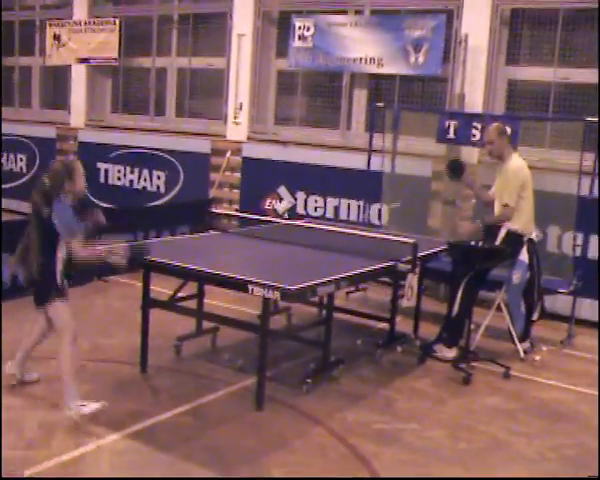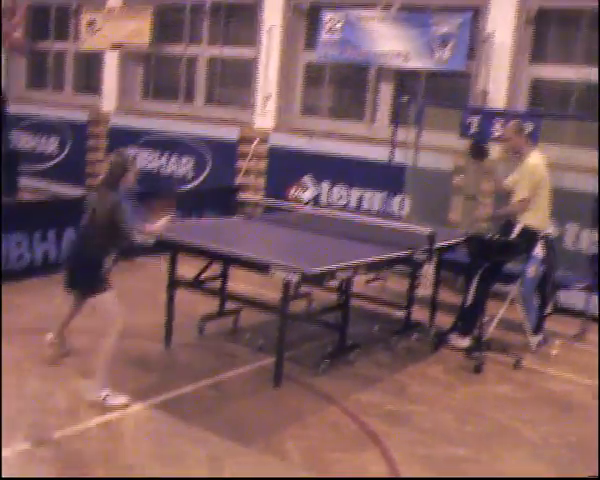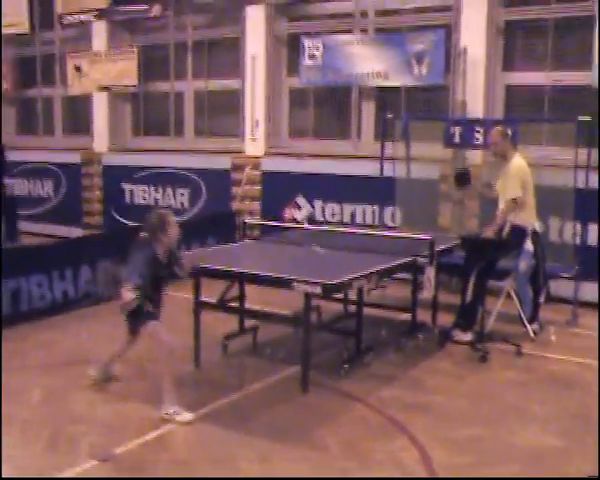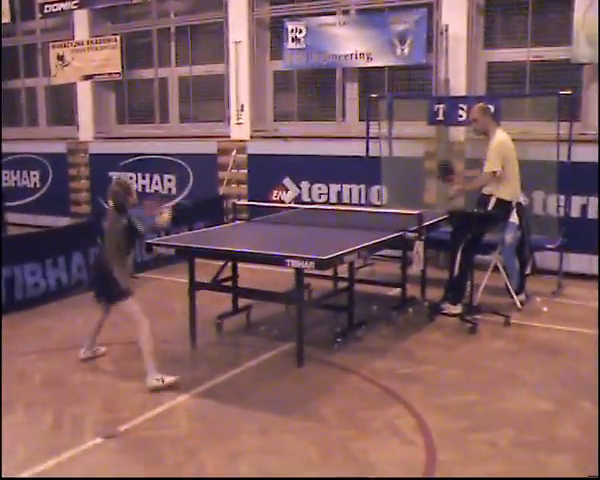
dt=1s
person 1, frame 1
left shoulder: (59, 203)
right shoulder: (61, 209)
left elbow: (72, 231)
right elbow: (79, 252)
left wrist: (91, 219)
right wrist: (111, 252)
left hip: (45, 273)
right hip: (47, 278)
left knee: (47, 324)
right knee: (69, 333)
left ankle: (17, 366)
right ankle: (73, 401)
person 1, frame 2
left shoulder: (98, 194)
right shoulder: (119, 200)
right elbow: (149, 232)
right wrist: (166, 220)
left hip: (78, 263)
right hip: (91, 268)
left knee: (79, 302)
right knee: (116, 325)
left ankle: (56, 338)
right ankle: (100, 389)
person 1, frame 3
left shoulder: (170, 252)
right shoulder: (143, 257)
left elbow: (181, 272)
right elbow: (126, 290)
right wrist: (129, 297)
left hip: (150, 303)
right hip: (139, 306)
left knee: (132, 340)
right knee: (166, 346)
left ankle: (101, 370)
right ankle: (169, 406)
person 1, frame 4
left shoulder: (110, 217)
right shoulder: (130, 219)
right elbow: (162, 221)
right wrist: (166, 213)
left hip: (100, 275)
right hip: (115, 278)
left knee: (106, 312)
right knee: (143, 323)
left ankle: (88, 349)
right ankle: (152, 375)
person 2, frame 1
left shoulder: (513, 167)
right shoulder: (509, 166)
left elbow: (508, 212)
right elbow: (490, 198)
left wrist: (483, 222)
right wrist: (472, 185)
left hip: (508, 234)
right hip: (511, 234)
left knee: (465, 274)
left ankle: (448, 343)
person 2, frame 2
left shoulder: (531, 164)
right shoulder: (533, 161)
left elbow: (519, 206)
right elbow: (509, 186)
left wrist: (489, 216)
left hip: (523, 229)
right hip: (532, 230)
left knee: (481, 267)
left ankle: (462, 332)
person 2, frame 3
left shoulder: (516, 166)
right shoulder: (510, 165)
left elbow: (512, 204)
right elbow: (498, 193)
left wrist: (493, 228)
left hip: (513, 228)
right hip: (517, 228)
left knee: (474, 263)
right knee: (482, 265)
left ankle: (464, 328)
person 2, frame 4
left shoulder: (498, 141)
right shoulder: (497, 139)
left elbow: (488, 178)
right elbow: (488, 173)
left wrist: (462, 189)
right wrist: (460, 177)
left hip: (497, 202)
right hip: (500, 201)
left knee: (460, 238)
right knee: (469, 240)
left ankle: (453, 301)
